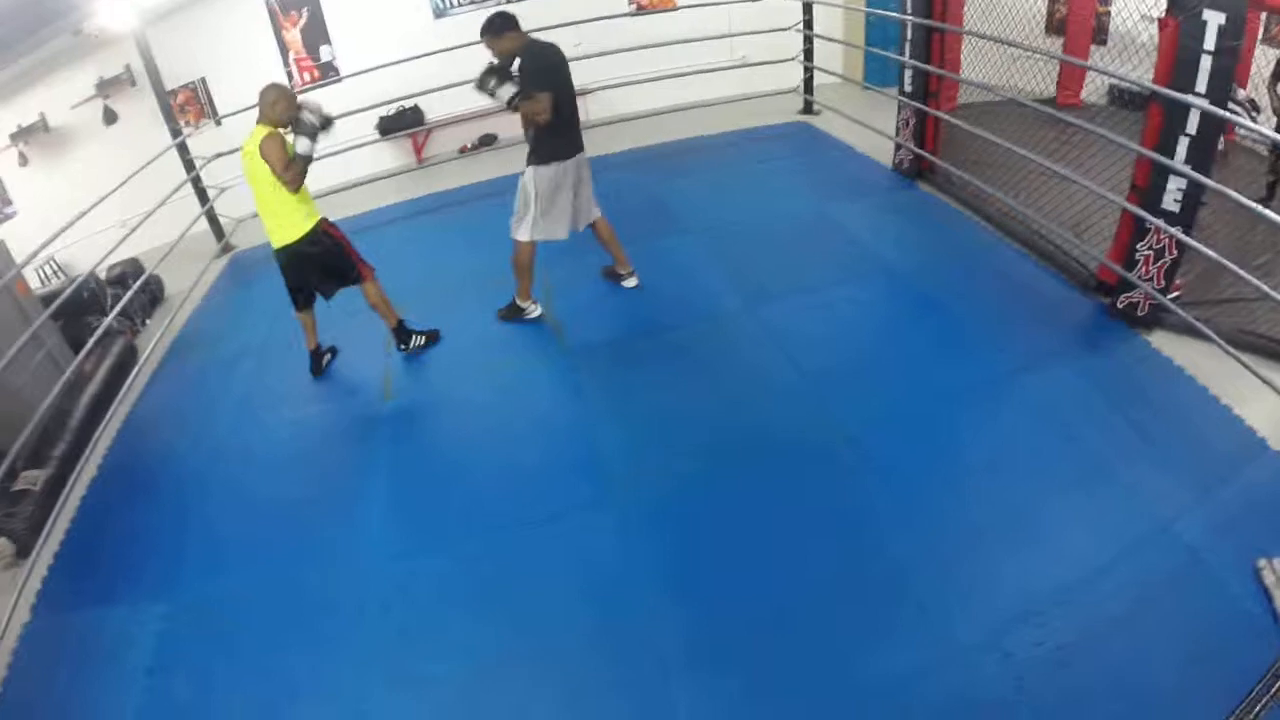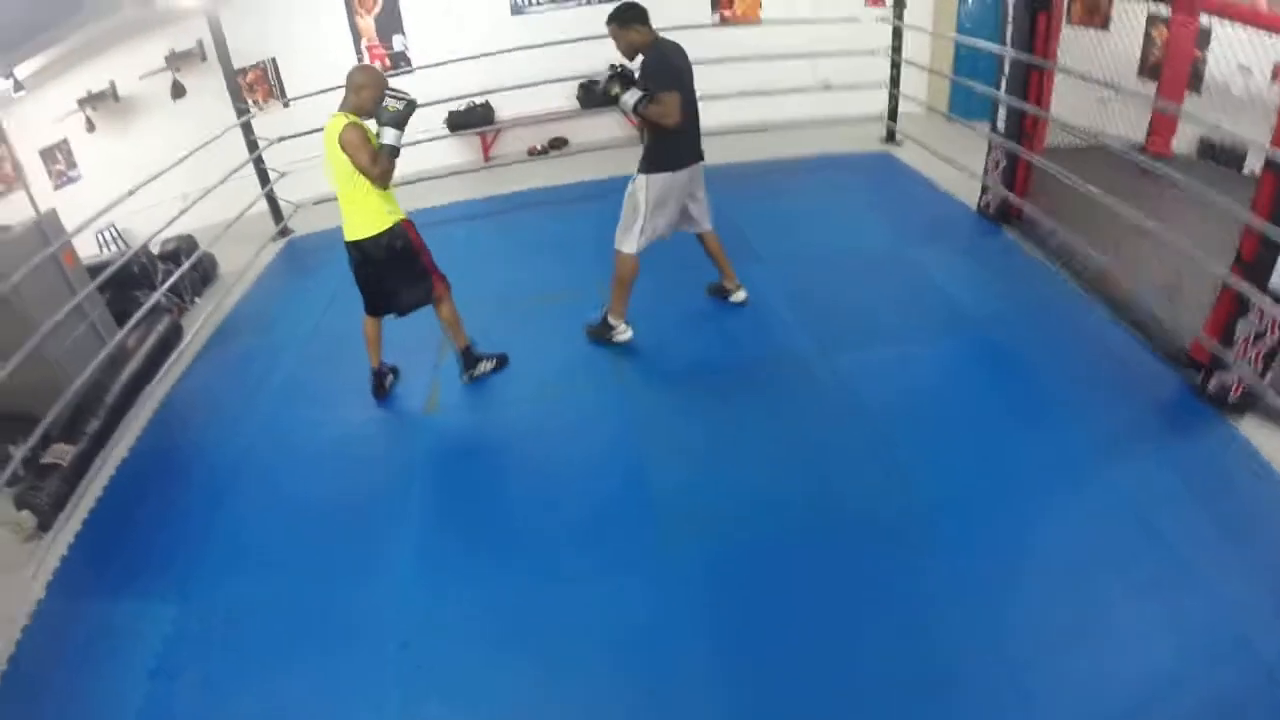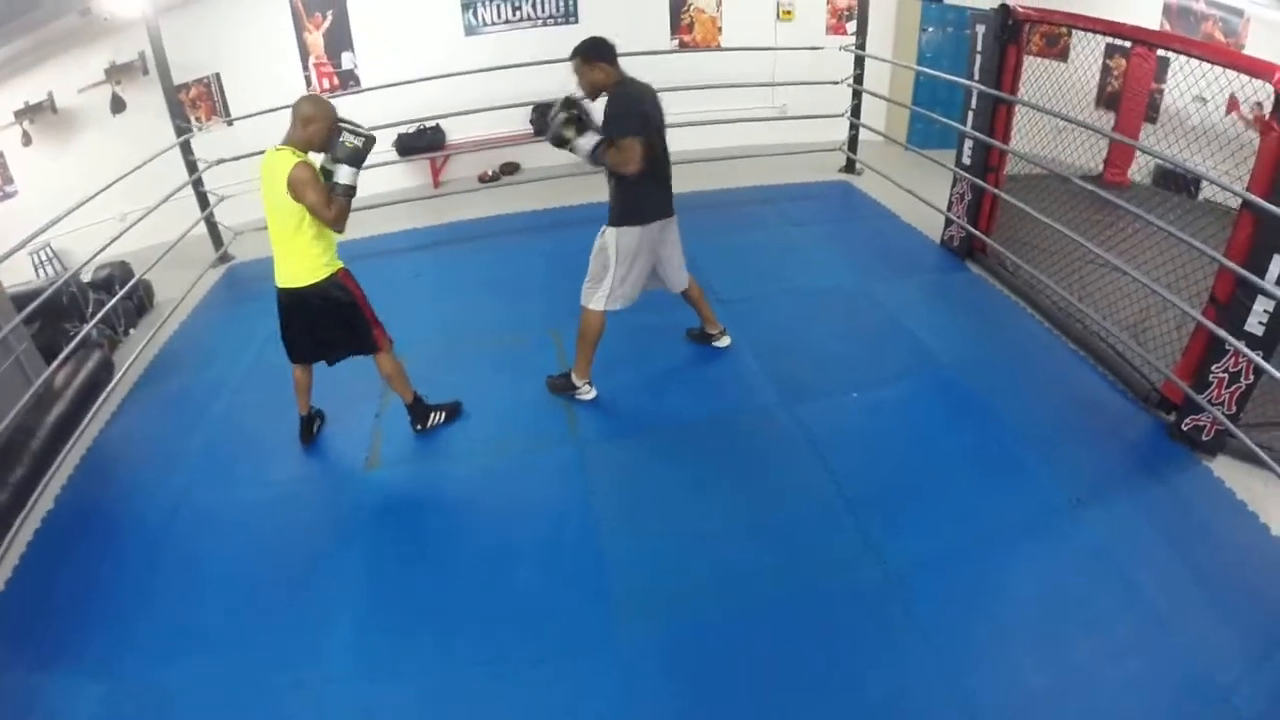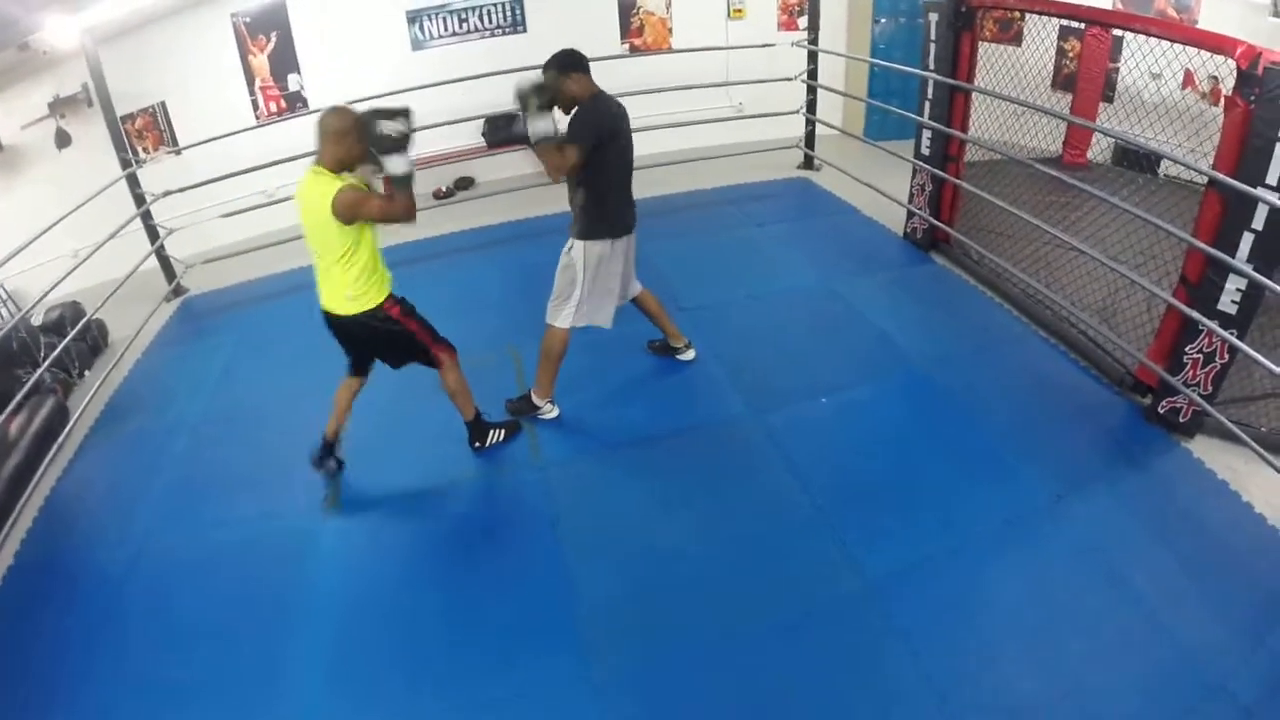
dt=1s
person 1, frame 1
left shoulder: (532, 61)
right shoulder: (548, 50)
left elbow: (541, 113)
left wrist: (505, 92)
right wrist: (511, 85)
left hip: (548, 158)
right hip: (572, 149)
left knee: (523, 232)
right knee: (591, 213)
left ankle: (525, 303)
right ankle: (624, 270)
person 1, frame 2
left shoulder: (655, 61)
right shoulder: (672, 50)
left elbow: (671, 116)
left wrist: (631, 98)
right wrist: (634, 88)
left hip: (661, 167)
right hip: (689, 159)
left knee: (628, 242)
right knee: (702, 225)
left ankle: (616, 322)
right ankle: (732, 286)
person 1, frame 3
left shoulder: (622, 102)
right shoulder: (640, 91)
left elbow: (629, 163)
left wrist: (585, 141)
right wrist: (586, 131)
left hip: (631, 218)
right hip: (661, 209)
left knee: (595, 296)
right knee: (677, 274)
left ankle: (580, 380)
right ankle: (714, 330)
person 1, frame 4
left shoulder: (589, 115)
right shoulder: (609, 106)
left elbow: (558, 168)
left wrist: (537, 117)
right wrist: (544, 121)
left hip: (596, 232)
right hip: (621, 223)
left knee: (561, 314)
right knee: (631, 287)
left ankle: (541, 399)
right ankle: (679, 343)
person 2, frame 1
left shoulder: (250, 144)
right shoulder: (271, 139)
right elbow: (293, 182)
left wrist: (302, 138)
right wrist: (305, 139)
left hip: (282, 243)
right hip: (308, 231)
left knee: (304, 299)
right knee: (364, 275)
left ankle: (316, 356)
right ankle: (404, 337)
person 2, frame 2
left shoulder: (335, 125)
right shoulder: (351, 130)
right elbow: (381, 178)
left wrist: (385, 127)
right wrist: (392, 129)
left hip: (356, 238)
right hip: (386, 230)
left knee: (374, 309)
right knee: (438, 291)
left ankle: (379, 377)
right ankle: (470, 361)
person 2, frame 3
left shoulder: (271, 159)
right shoulder: (301, 169)
right elbow: (336, 221)
left wrist: (330, 167)
right wrist: (348, 169)
left hip: (288, 284)
right hip: (320, 280)
left knee: (302, 356)
right knee: (380, 344)
left ankle: (307, 423)
right ankle: (419, 413)
person 2, frame 4
left shoulder: (310, 182)
right shoulder: (342, 195)
right elbow: (405, 212)
left wrist: (382, 160)
right wrist: (398, 158)
left hip: (335, 309)
right hip: (370, 307)
left knee: (358, 371)
right knee: (445, 358)
left ankle: (328, 448)
right ankle: (479, 431)
